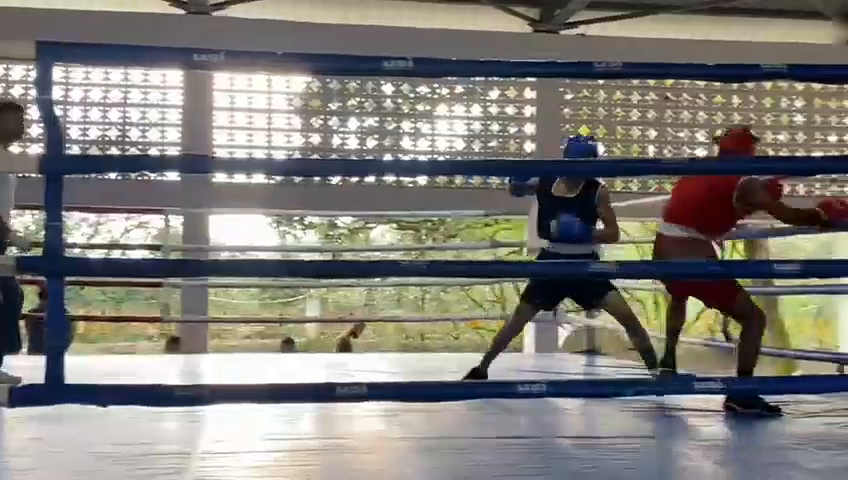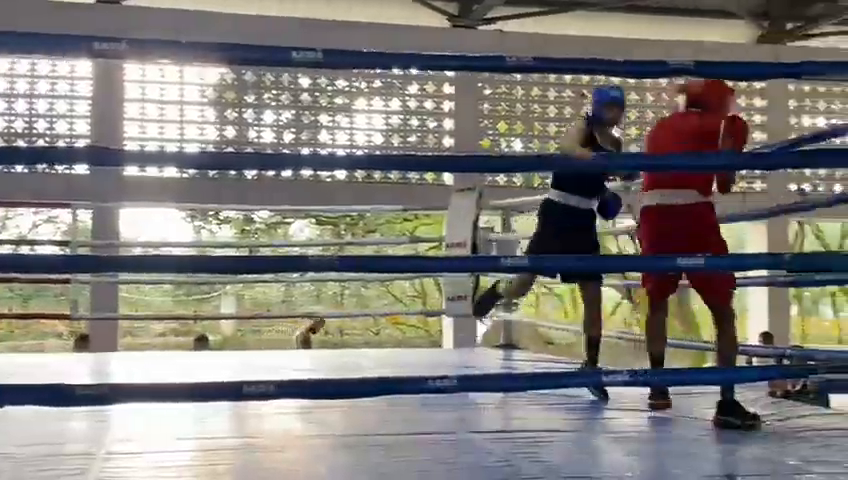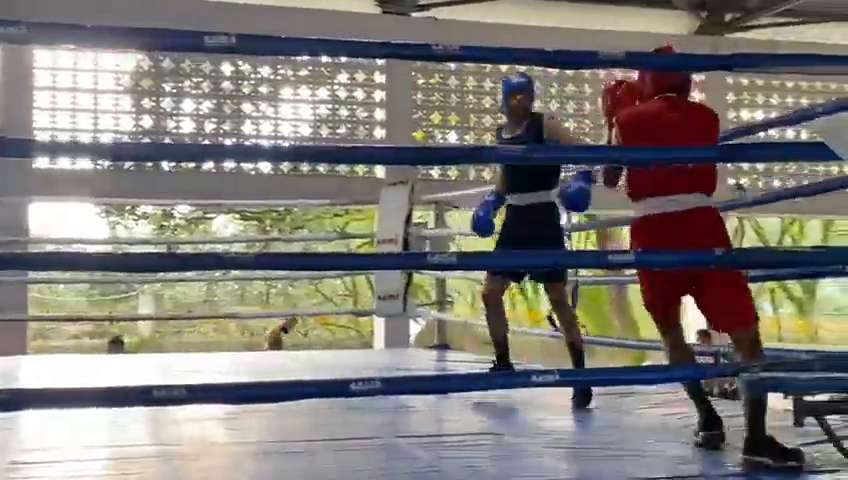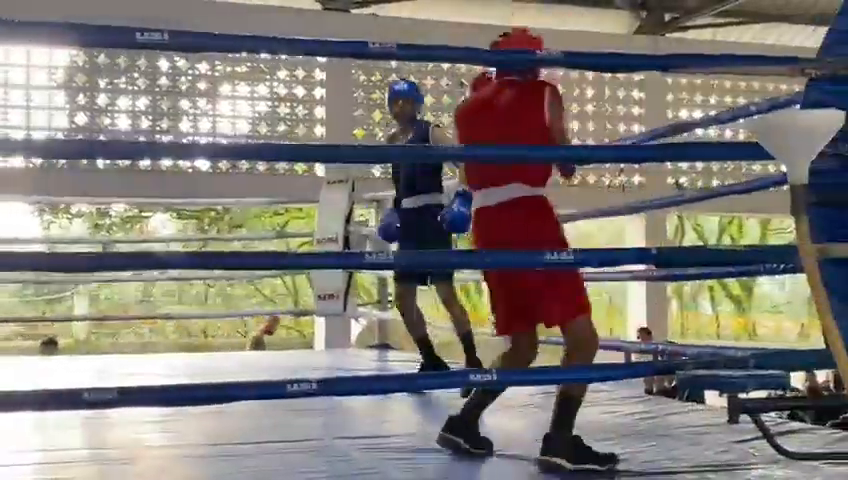
dt=0.3s
person 1, frame 1
left shoulder: (694, 173)
right shoulder: (741, 184)
right elbow: (790, 216)
left wrist: (755, 197)
left hip: (664, 254)
right hip: (695, 260)
left knee: (678, 296)
right knee: (753, 319)
left ankle: (668, 361)
right ankle: (740, 395)
person 1, frame 2
left shoulder: (661, 127)
right shoulder: (719, 128)
right elbow: (725, 185)
left hip: (654, 220)
right hip: (695, 219)
left knee: (656, 305)
right knee: (722, 313)
left ankle: (657, 386)
right ankle: (727, 405)
person 1, frame 3
left shoulder: (627, 120)
right shoulder: (708, 118)
left elbow: (610, 179)
left hip: (651, 235)
right hip: (700, 228)
left knee: (671, 335)
right knee: (747, 342)
left ankle: (708, 418)
right ankle: (757, 439)
person 1, frame 4
left shoulder: (469, 107)
right shoulder: (543, 94)
right elbow: (566, 167)
left hip: (486, 225)
right hip: (528, 220)
left knee: (523, 346)
right knee: (582, 337)
left ankle: (463, 421)
right ankle: (560, 438)
person 2, frame 1
left shoulder: (597, 190)
right shoulder: (546, 182)
left elbow: (613, 235)
right elbow: (516, 190)
left wrist: (586, 234)
right wrist: (520, 182)
left hip: (584, 262)
right hip: (552, 260)
left knee: (625, 315)
right knee: (518, 320)
left ankle: (658, 372)
right ankle: (481, 370)
person 2, frame 2
left shoulder: (614, 144)
right shoulder: (583, 127)
right elbow: (569, 149)
left wrist: (608, 198)
left hip: (583, 222)
right hip: (556, 215)
left knee: (593, 300)
right knee: (521, 287)
left ankle: (591, 369)
right ankle: (496, 293)
person 2, frame 3
left shoulder: (544, 124)
right shoulder: (502, 134)
left wrist: (583, 177)
right wrist: (491, 203)
left hip: (543, 216)
right hip: (517, 220)
left knee: (557, 299)
right knee: (490, 294)
left ankle: (581, 375)
right ankle: (503, 365)
person 2, frame 4
left shoulder: (431, 133)
right shoulder: (393, 141)
left wrist: (461, 197)
right wrist: (392, 214)
left hip: (433, 218)
right hip: (412, 222)
left knee: (446, 294)
right knee: (403, 299)
left ankle: (473, 364)
right ankle: (432, 361)
